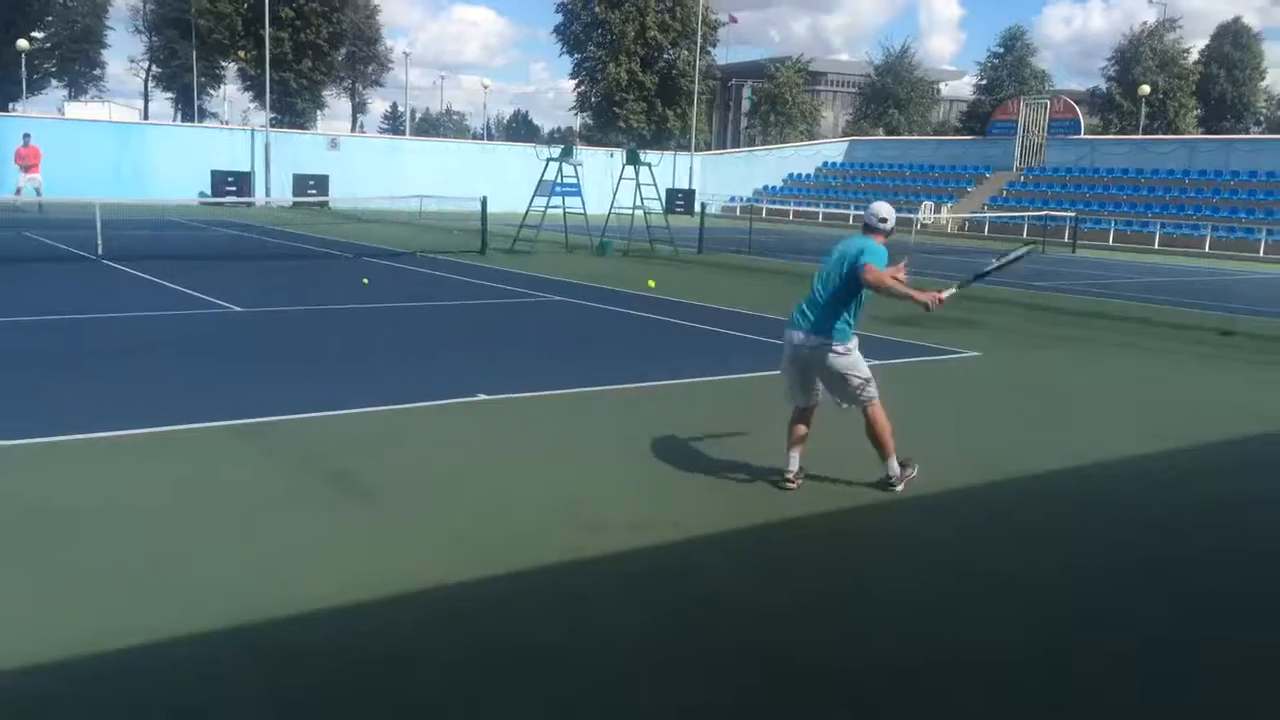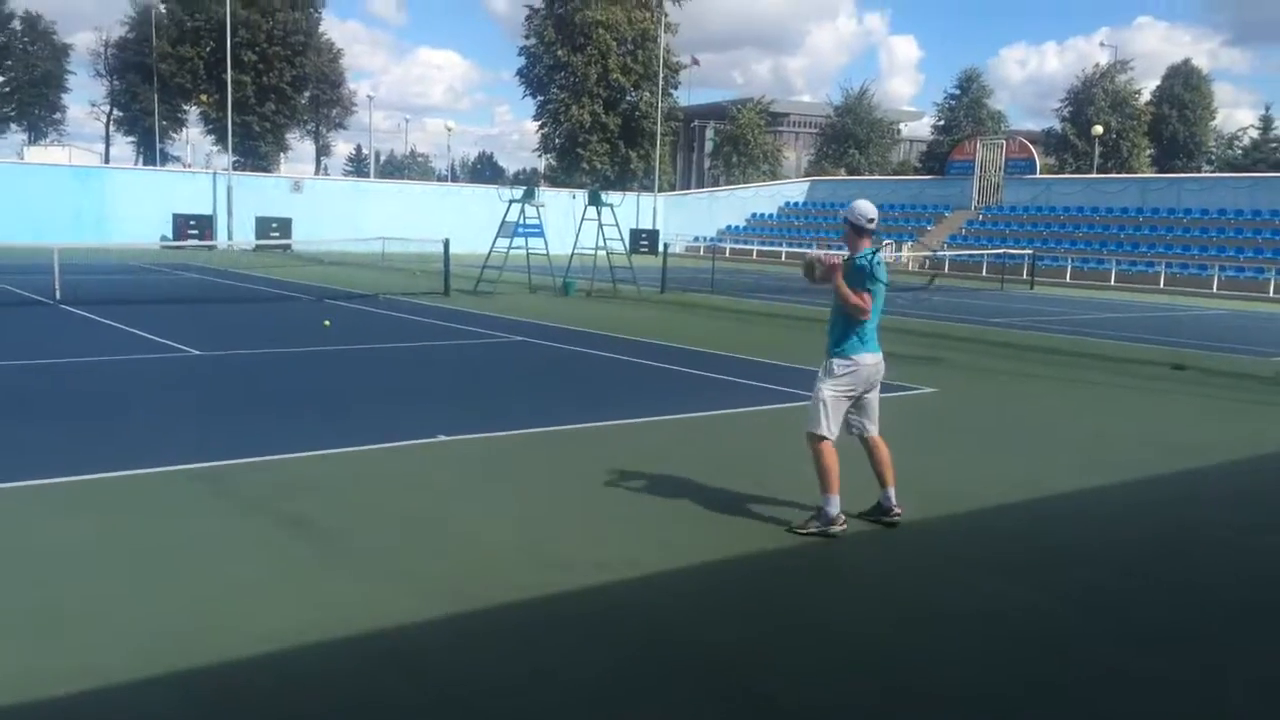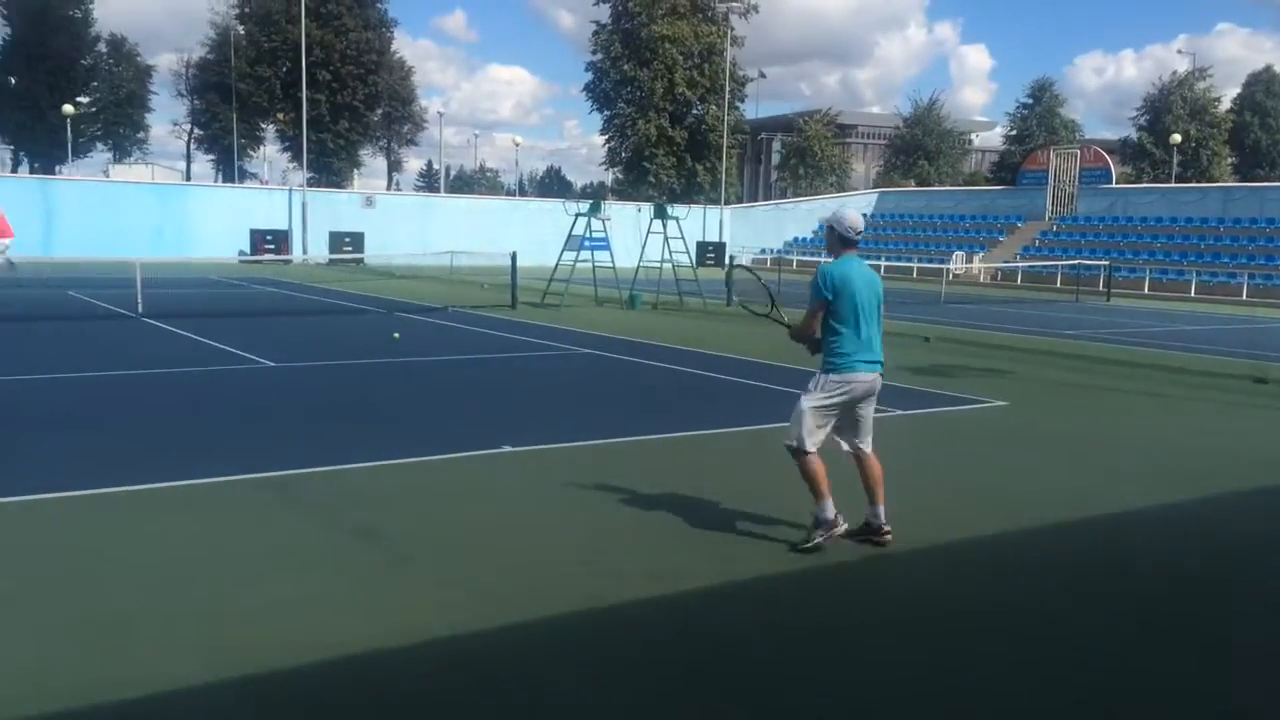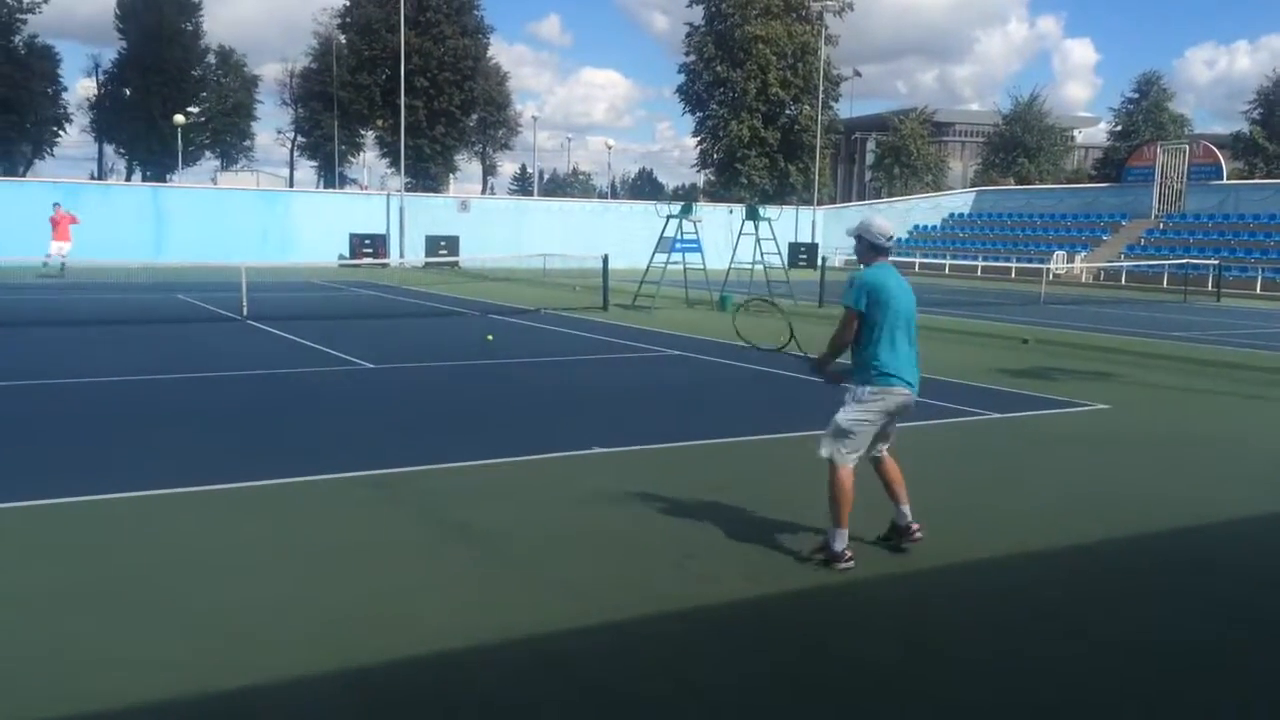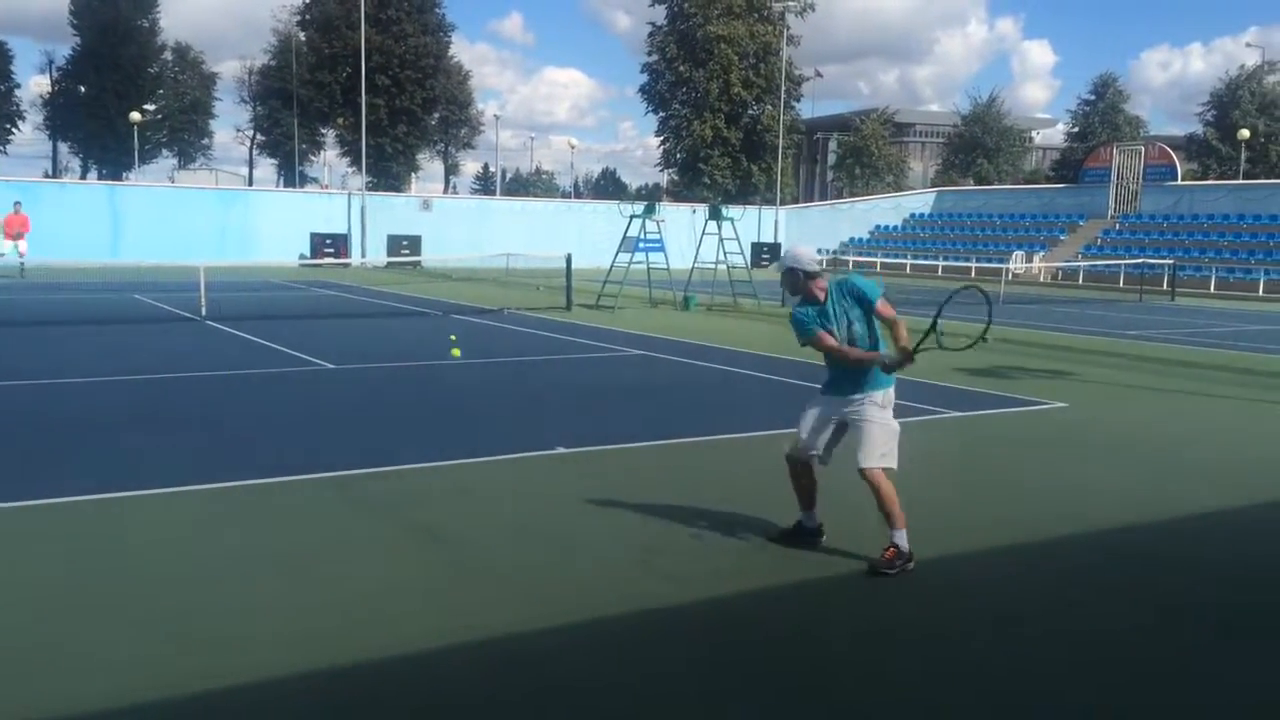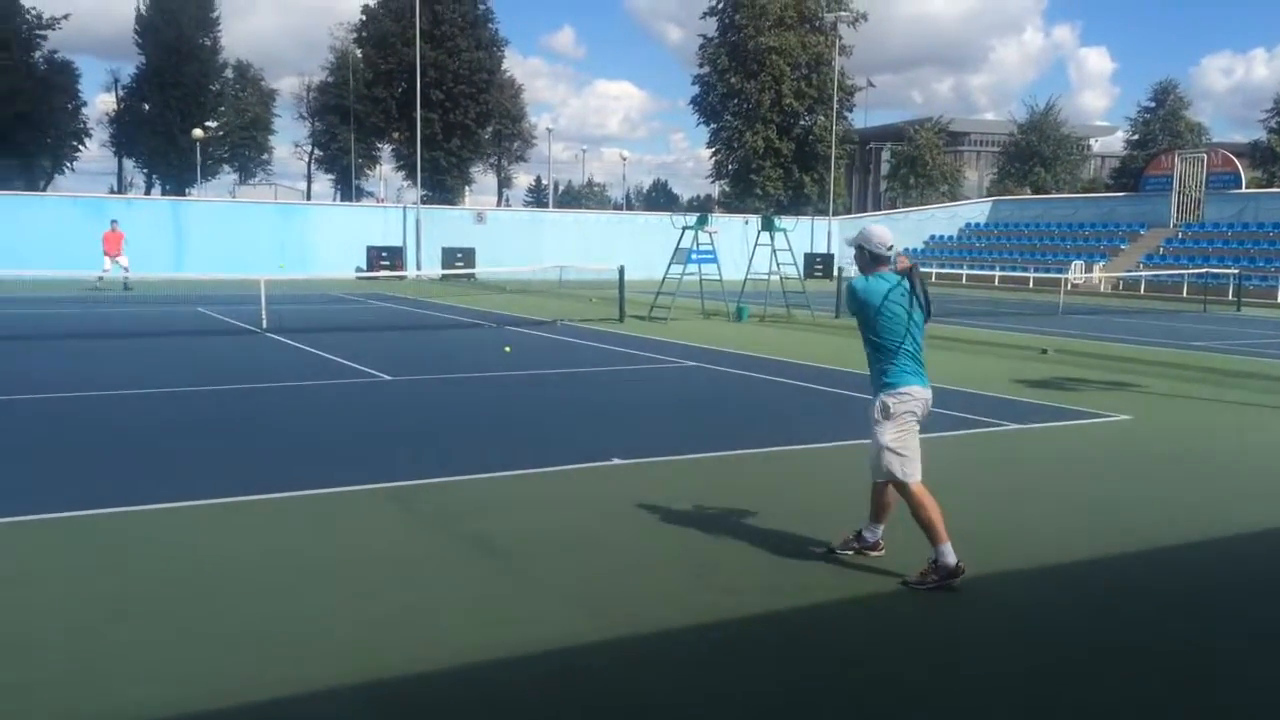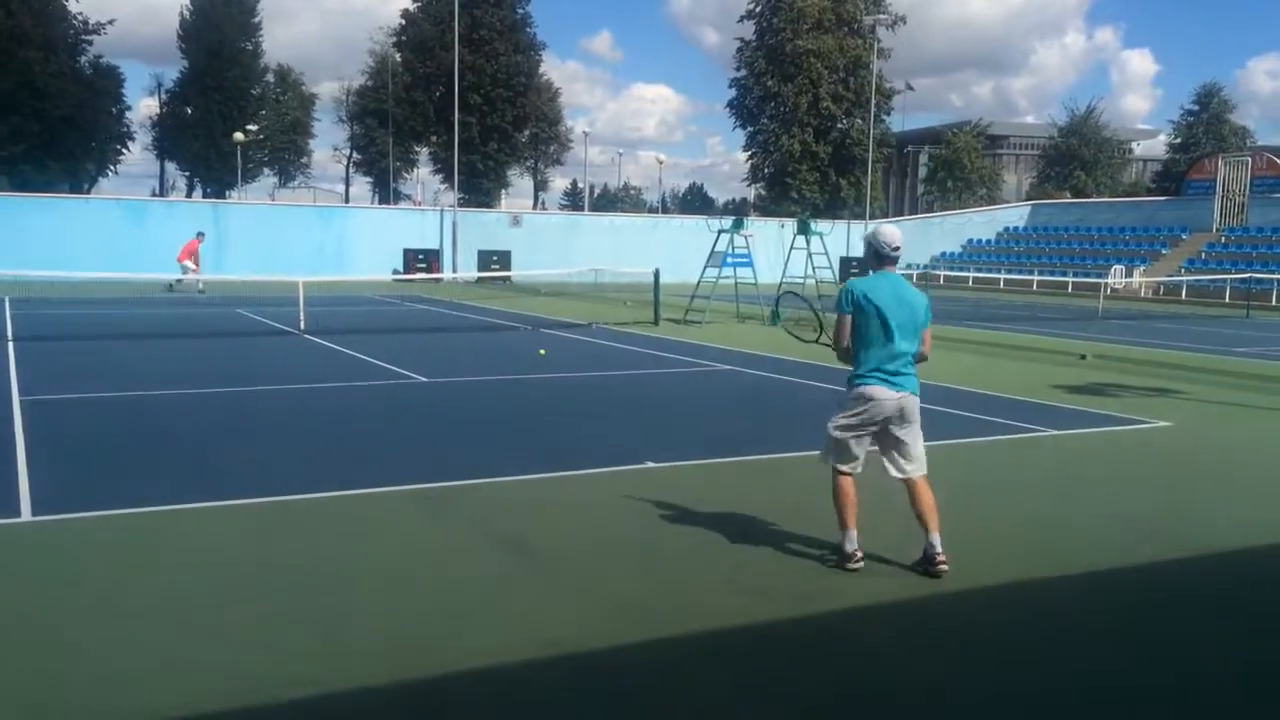
dt=0.7s
person 1, frame 1
left shoulder: (846, 245)
right shoulder: (875, 250)
right elbow: (870, 277)
left wrist: (892, 274)
right wrist: (916, 295)
left hip: (795, 335)
right hip: (829, 342)
left knee: (804, 406)
right knee: (870, 403)
left ankle: (792, 470)
right ankle: (893, 472)
person 1, frame 2
left shoulder: (864, 262)
right shoulder: (872, 258)
left elbow: (861, 310)
left wrist: (836, 276)
right wrist: (830, 268)
left hip: (846, 361)
right hip: (869, 359)
left knee: (818, 436)
right knee: (870, 434)
left ankle: (831, 513)
right ankle: (889, 504)
person 1, frame 3
left shoulder: (828, 271)
right shoulder: (872, 276)
left elbow: (811, 327)
left wrist: (797, 334)
left hip: (840, 373)
right hip: (871, 372)
left knee: (801, 445)
right knee: (863, 449)
left ankle: (828, 517)
right ankle: (878, 523)
person 1, frame 4
left shoulder: (863, 280)
right shoulder: (899, 283)
left elbow: (847, 334)
left wrist: (825, 361)
right wrist: (848, 369)
left hip: (877, 386)
right hip: (903, 384)
left knee: (839, 460)
right knee: (877, 451)
left ankle: (837, 547)
right ankle: (906, 522)
person 1, frame 5
left shoulder: (852, 286)
right shoulder: (801, 314)
left elbow: (893, 318)
right elbow: (833, 349)
left wrist: (902, 346)
right wrist: (875, 357)
left hip: (873, 394)
right hip: (833, 394)
left knee: (871, 470)
right knee: (797, 457)
left ankle: (901, 547)
right ankle: (810, 526)
person 1, frame 6
left shoulder: (860, 287)
right shoulder: (911, 287)
left hip: (897, 395)
right hip: (917, 389)
left knee: (906, 481)
right knee: (883, 469)
left ankle: (947, 561)
right ankle: (870, 536)
person 1, frame 7
left shoulder: (855, 288)
right shoulder: (919, 297)
left elbow: (840, 344)
right elbow: (924, 351)
left hip: (868, 391)
right hip: (907, 394)
left knee: (843, 468)
right knee: (915, 474)
left ankle: (851, 549)
right ankle: (935, 551)
